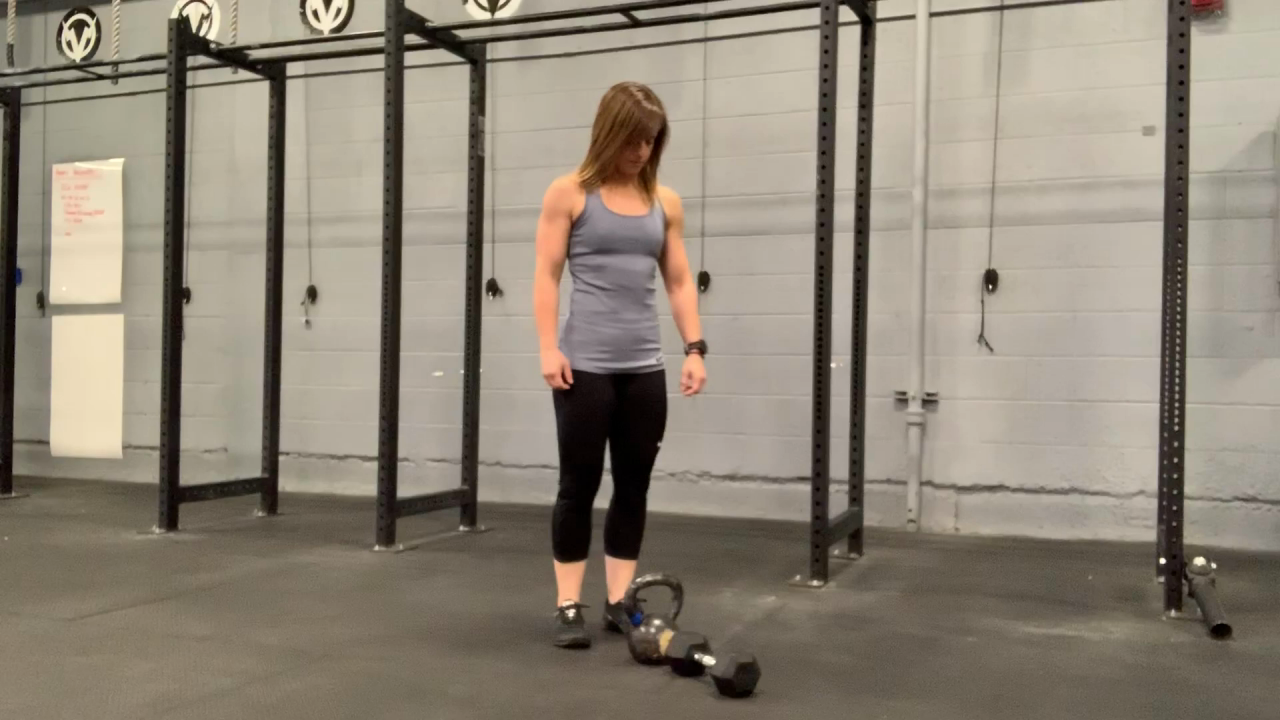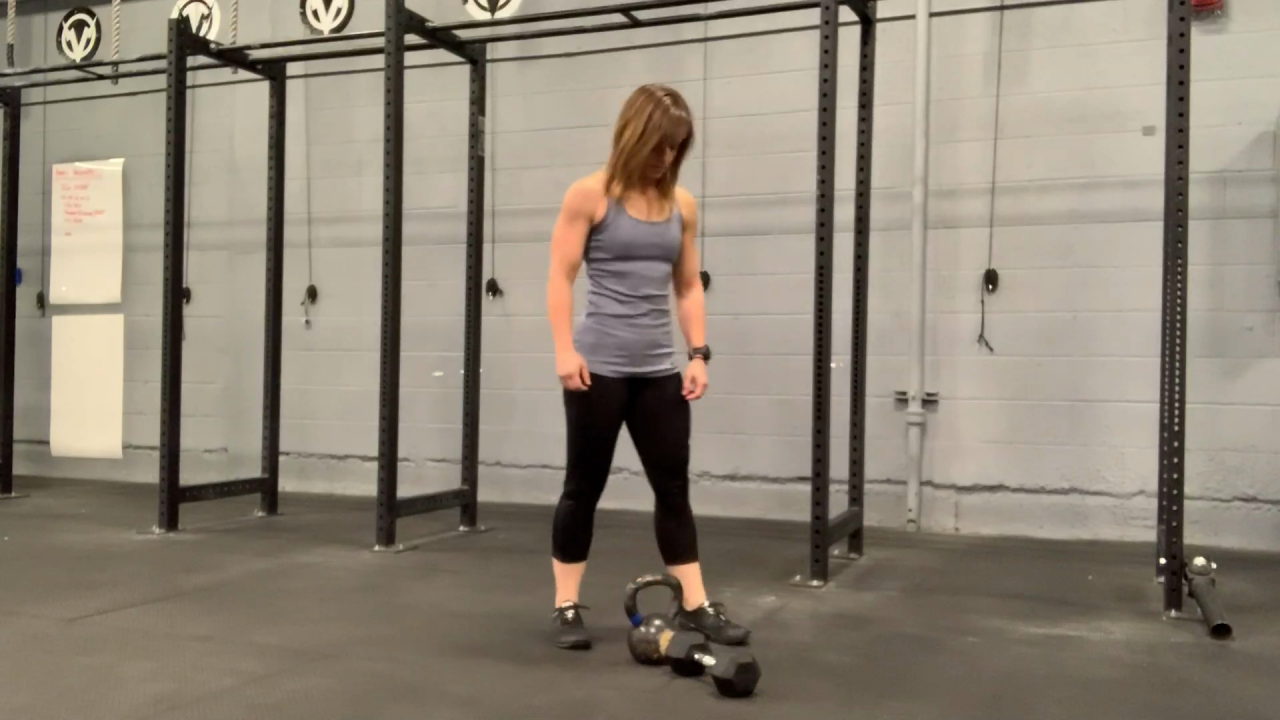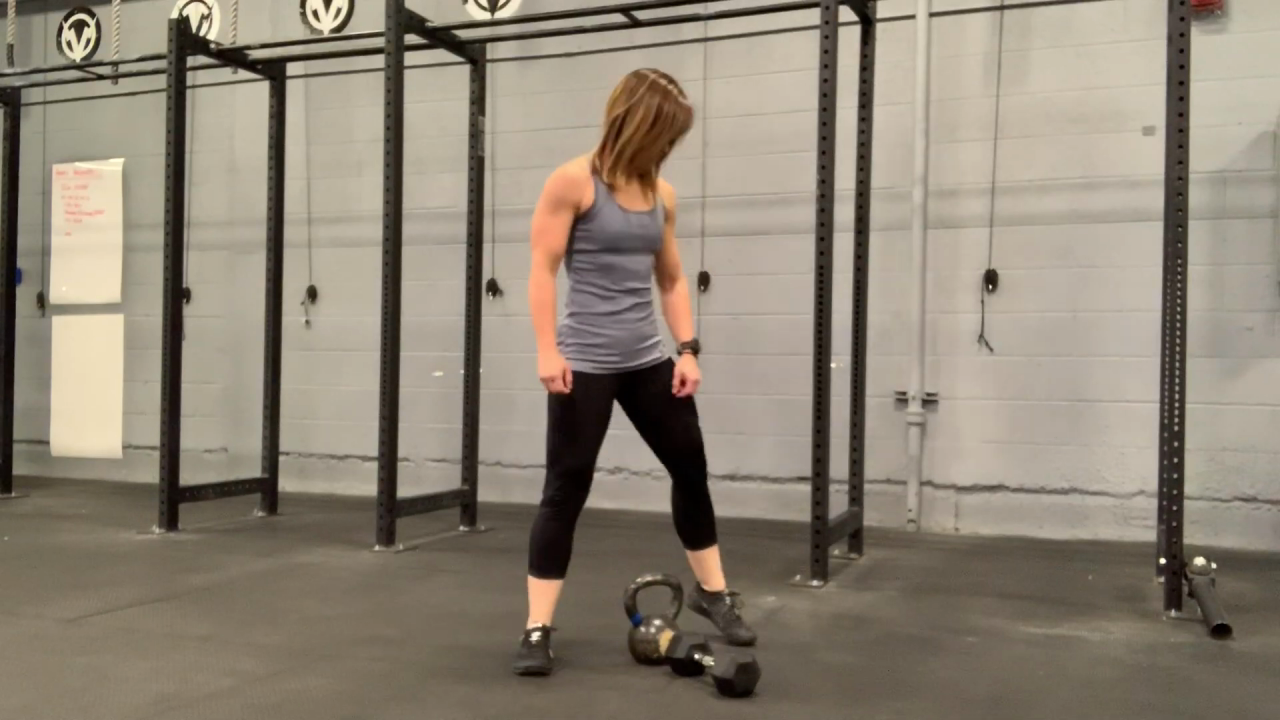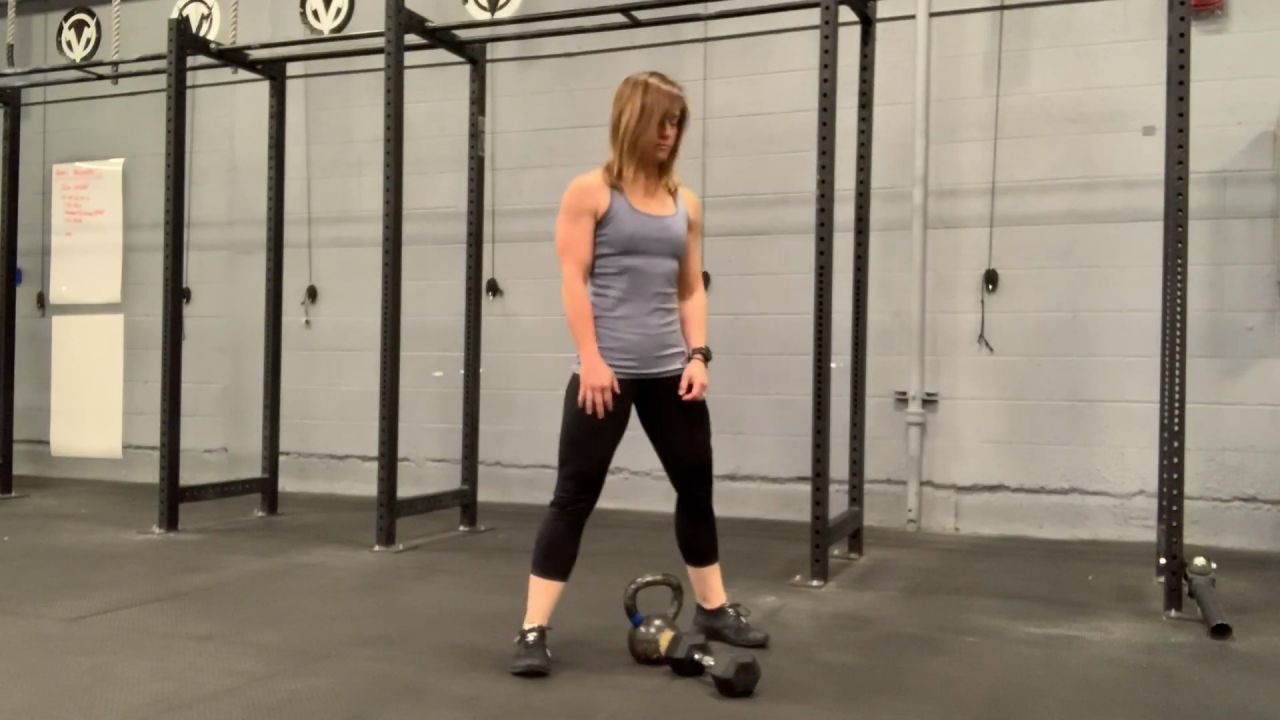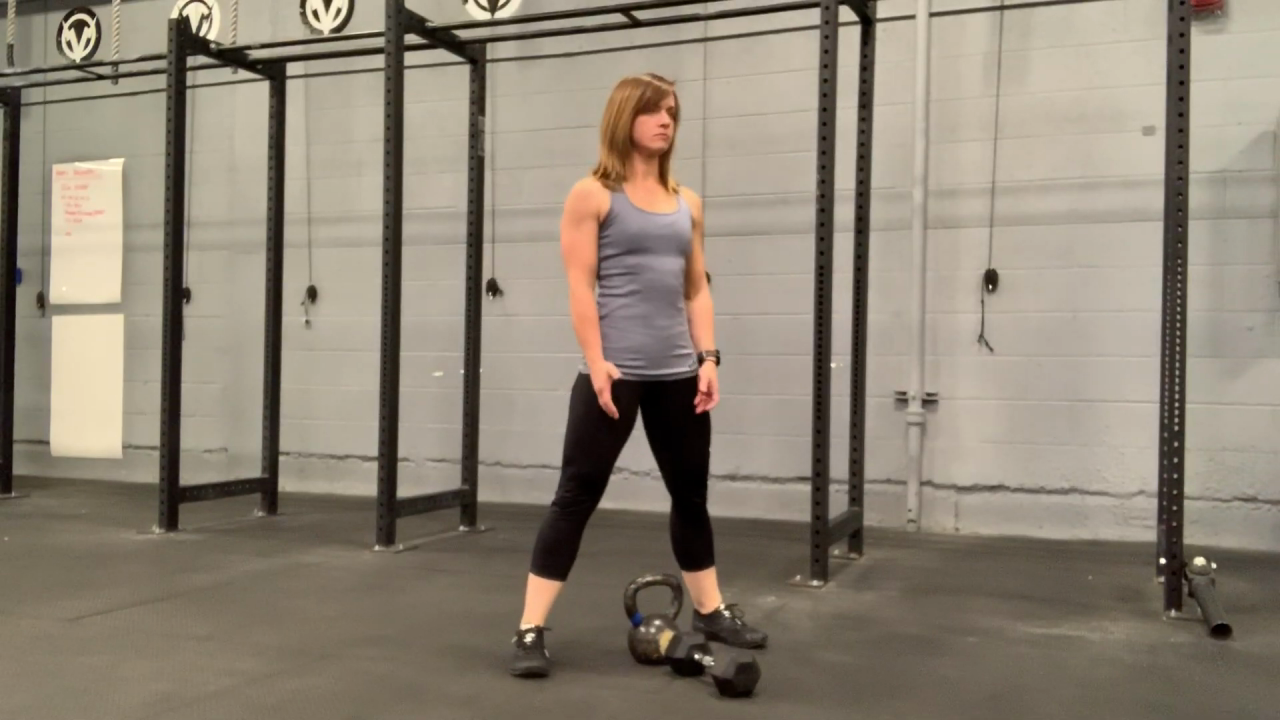
dt=1s
person 1, frame 1
left shoulder: (665, 202)
right shoulder: (569, 192)
left elbow: (679, 282)
right elbow: (546, 275)
left wrist: (693, 348)
right wrist: (549, 347)
left hip: (646, 364)
right hip: (585, 362)
left knee: (634, 486)
right knee: (580, 483)
left ankle: (620, 601)
right ankle: (568, 606)
person 1, frame 2
left shoulder: (681, 204)
right shoulder: (590, 195)
left elbow: (688, 286)
right elbow: (562, 276)
left wrist: (698, 354)
right wrist: (564, 348)
left hip: (659, 369)
right hip: (600, 366)
left knee: (673, 485)
right knee: (584, 485)
left ankle: (695, 605)
right ankle: (566, 605)
person 1, frame 3
left shoulder: (661, 195)
right shoulder: (573, 182)
right elbow: (543, 270)
left wrist: (688, 348)
right wrist: (547, 350)
left hip: (648, 359)
right hip: (585, 362)
left knee: (691, 467)
right knee: (566, 491)
left ankle: (712, 590)
right ankle: (537, 629)
person 1, frame 4
left shoulder: (685, 202)
right shoulder: (591, 191)
left elbow: (691, 288)
right elbow: (573, 280)
left wrist: (698, 356)
right wrist: (590, 359)
left hip: (669, 371)
right hip: (608, 368)
left knee: (697, 487)
right knee: (574, 495)
left ankle: (714, 608)
right ankle: (533, 630)
person 1, frame 5
left shoulder: (687, 202)
right shoulder: (592, 194)
left elbow: (697, 288)
right elbow: (580, 285)
left wrist: (708, 357)
right wrist: (595, 362)
left hip: (678, 373)
right hip: (615, 370)
left knee: (691, 493)
right knee: (576, 496)
left ankle: (711, 610)
right ankle: (530, 631)
